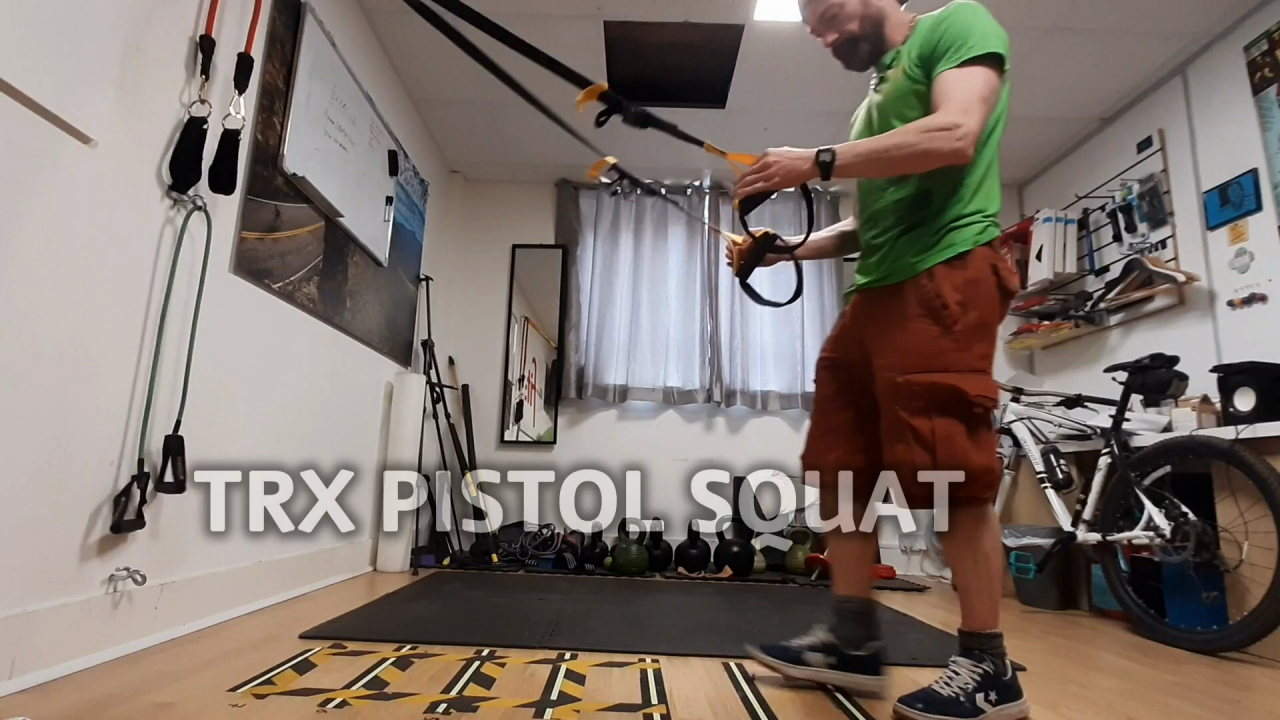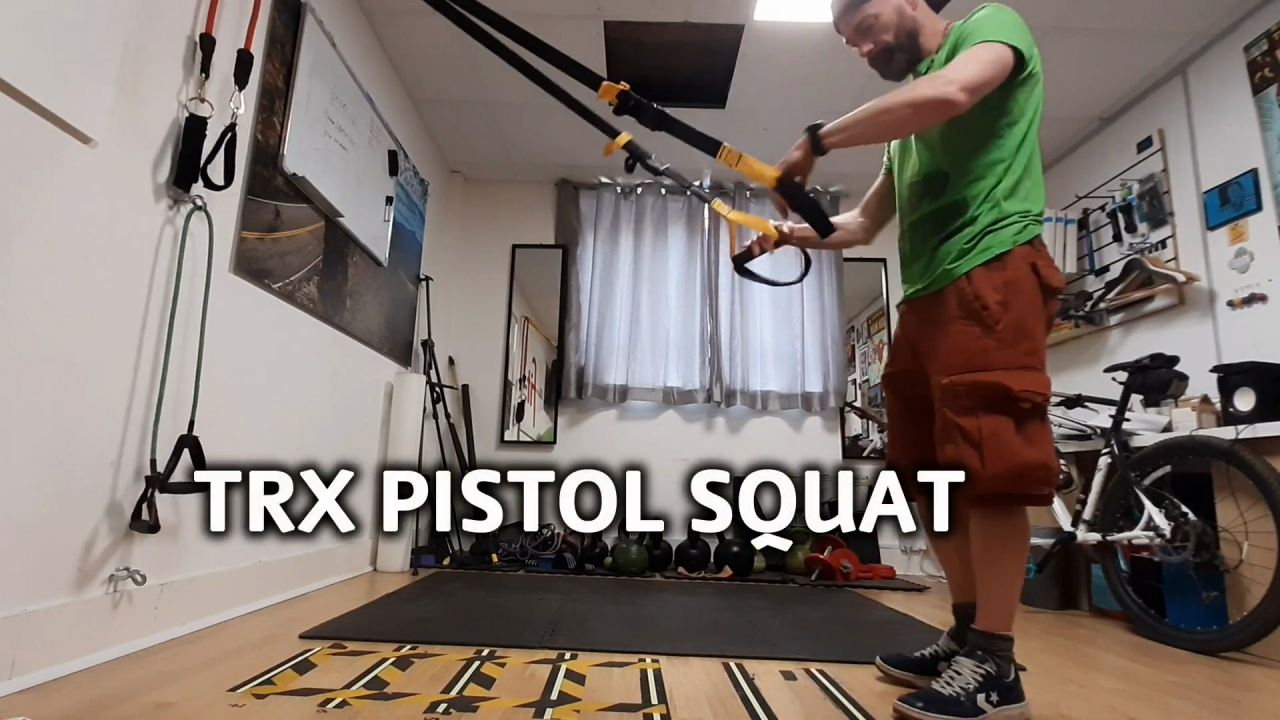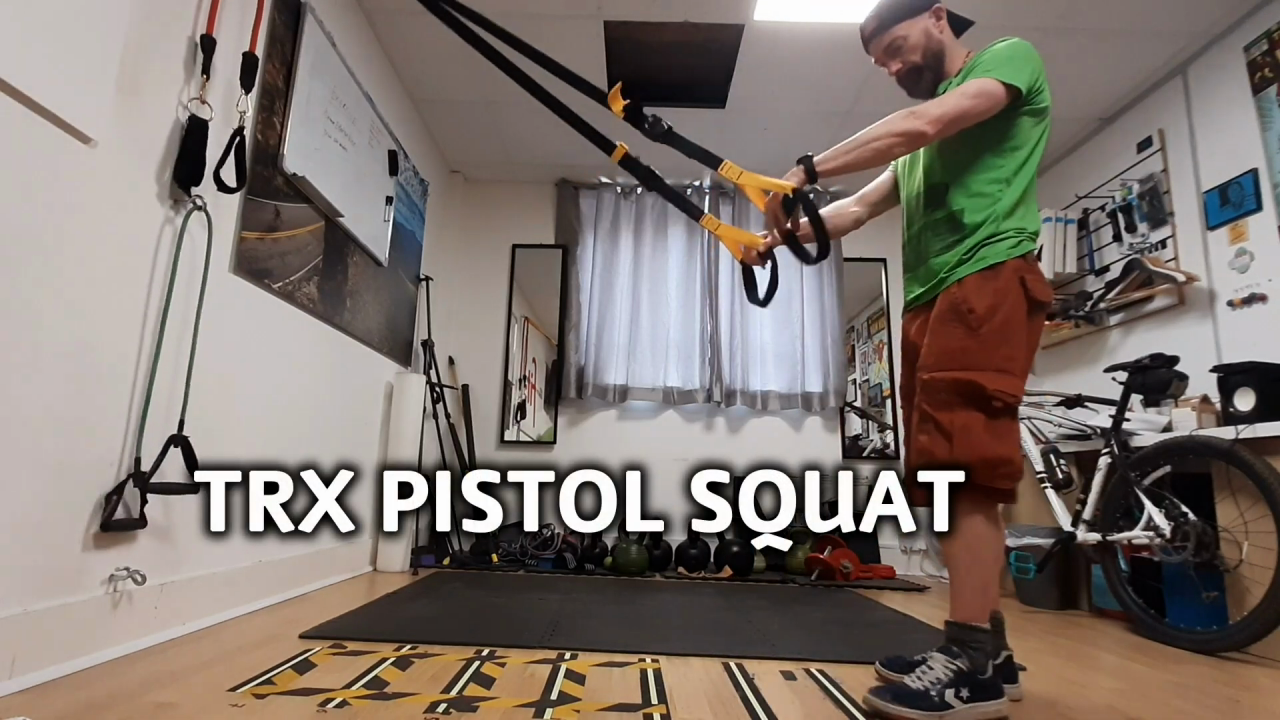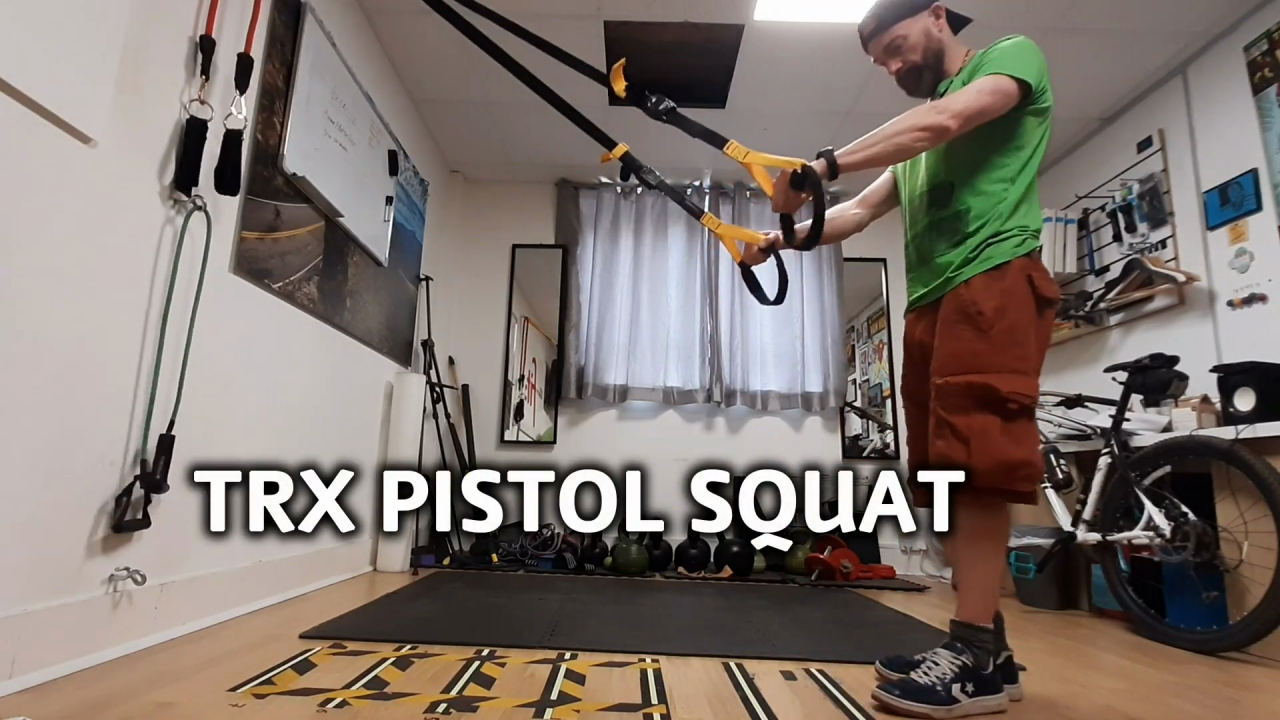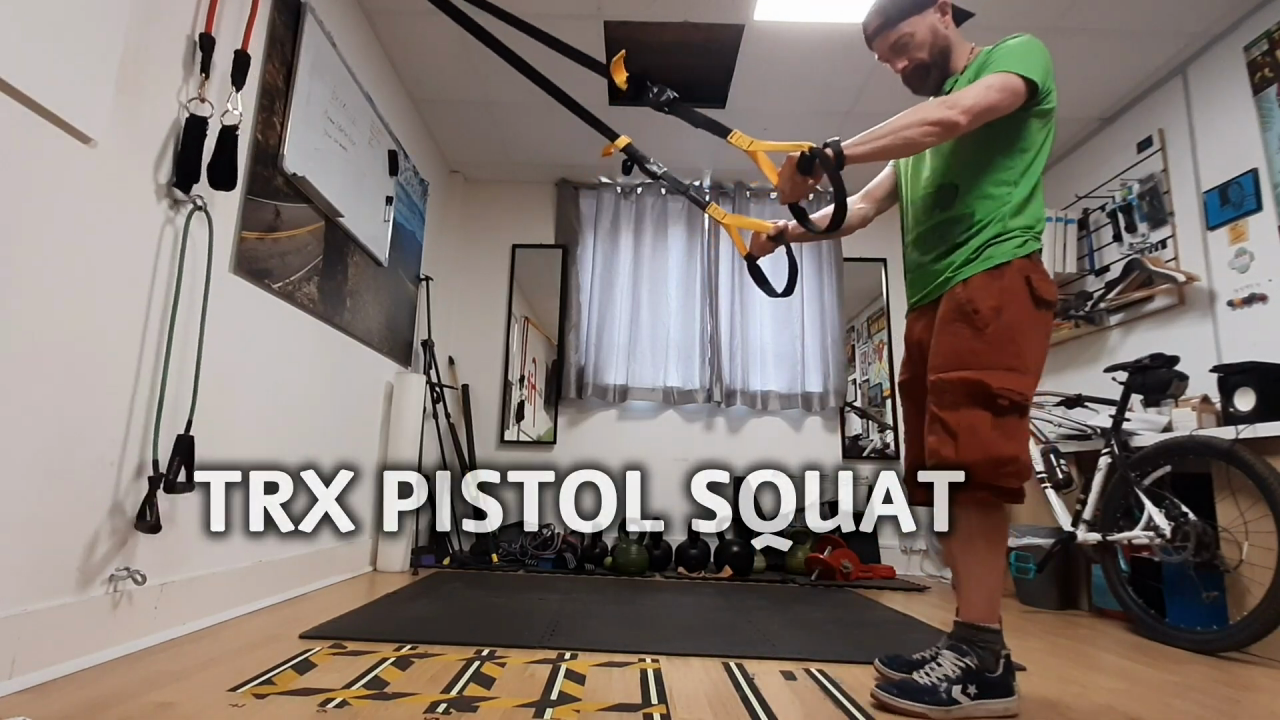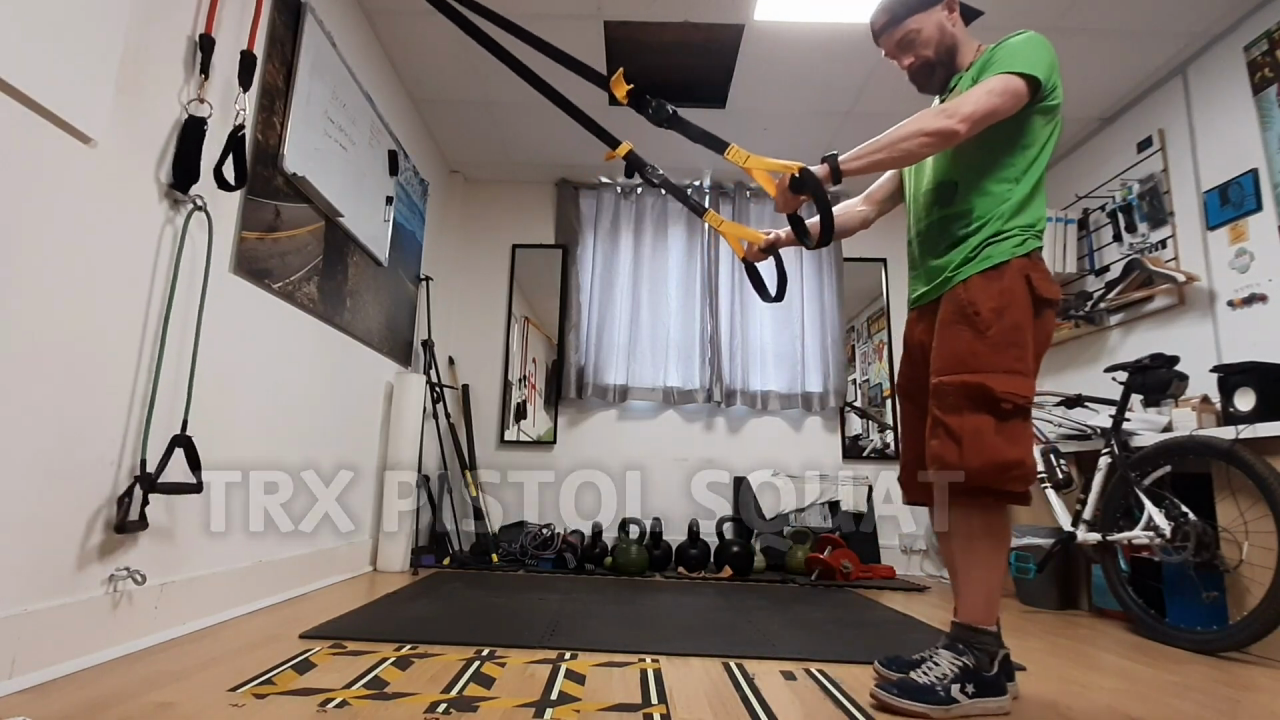
dt=0.5s
person 1, frame 1
right shoulder: (877, 101)
left elbow: (954, 138)
left wrist: (818, 161)
right wrist: (785, 248)
left hip: (944, 281)
right hip: (875, 294)
left knee: (950, 468)
right knee: (844, 464)
right ankle: (851, 634)
person 1, frame 2
right shoulder: (908, 126)
left elbow: (948, 95)
right elbow: (865, 222)
left wrist: (816, 139)
right wrist: (794, 235)
left hip: (989, 277)
right hip: (925, 297)
left knee: (988, 469)
right knee: (933, 474)
right ankle: (967, 639)
person 1, frame 3
left shoulder: (1011, 59)
right shoulder: (925, 145)
left elbow: (920, 126)
right elbow: (857, 208)
left wrist: (806, 170)
right wrist: (780, 236)
left hip: (987, 286)
right hip: (929, 303)
left knee: (965, 463)
right knee: (944, 474)
right ankle: (984, 647)
person 1, frame 4
right shoulder: (919, 134)
left elbow: (941, 122)
right elbow: (860, 211)
left wrist: (823, 164)
right wrist: (782, 240)
left hip: (992, 283)
right hip: (932, 303)
left knee: (978, 464)
right knee: (946, 475)
left ankle: (973, 658)
right ankle: (986, 647)
person 1, frame 5
right shoulder: (921, 127)
left elbow: (953, 117)
right elbow: (862, 206)
left wrist: (828, 154)
right wrist: (791, 230)
left hip: (993, 283)
right hip: (932, 302)
left knee: (970, 462)
right knee: (942, 472)
right ankle: (974, 646)
person 1, frame 6
right shoulder: (927, 124)
left elbow: (953, 125)
right elbow: (867, 208)
left wrist: (829, 167)
right wrist: (790, 236)
left hip: (995, 283)
right hip: (933, 302)
left knee: (971, 468)
right knee: (940, 477)
left ankle: (976, 662)
right ankle: (977, 645)
